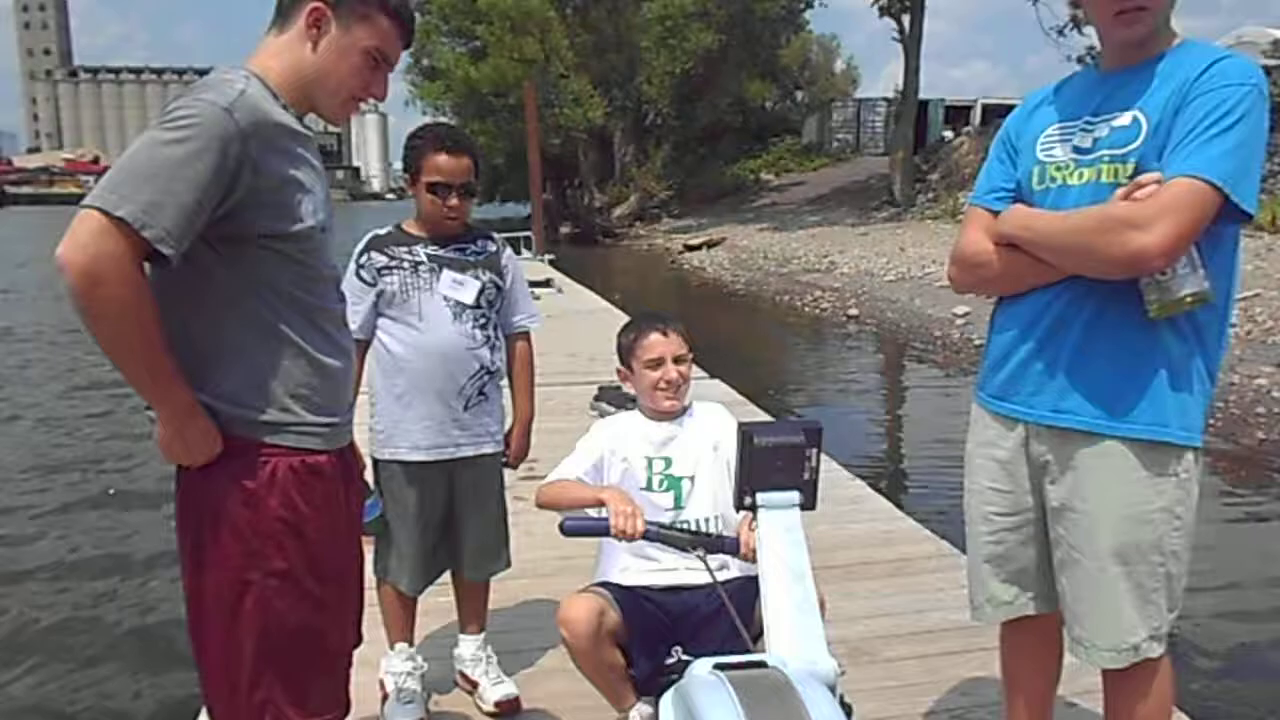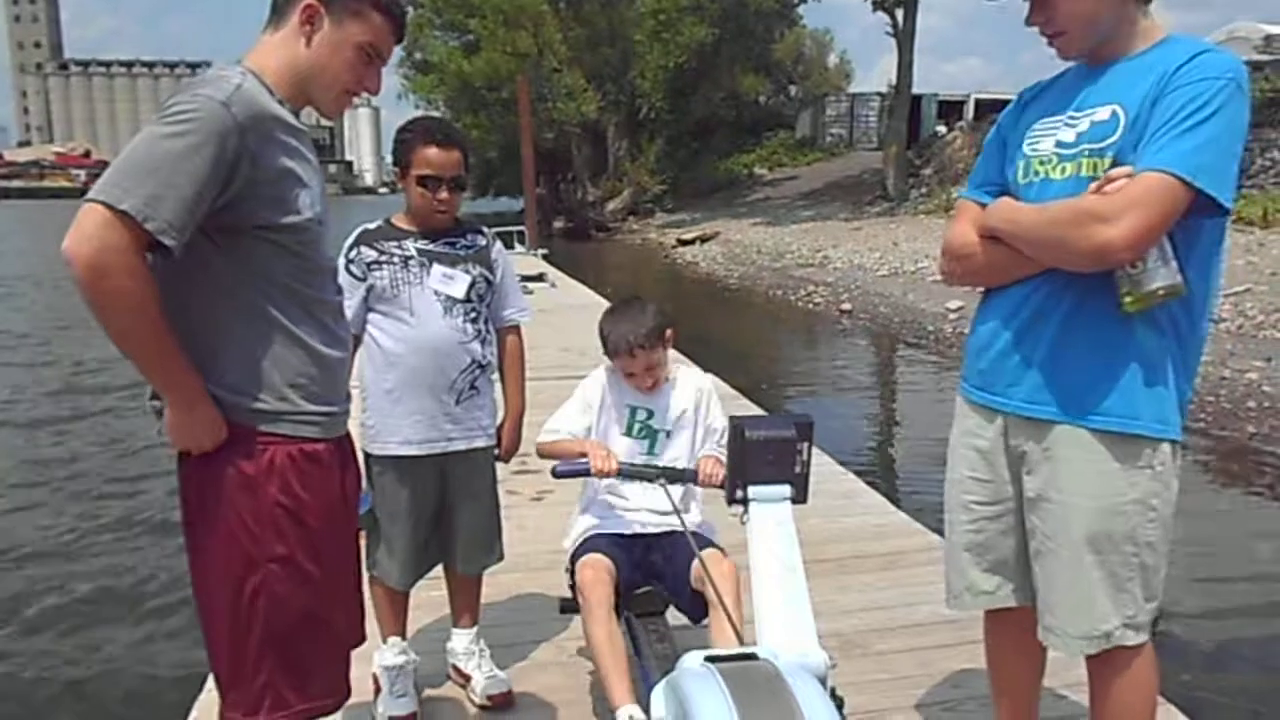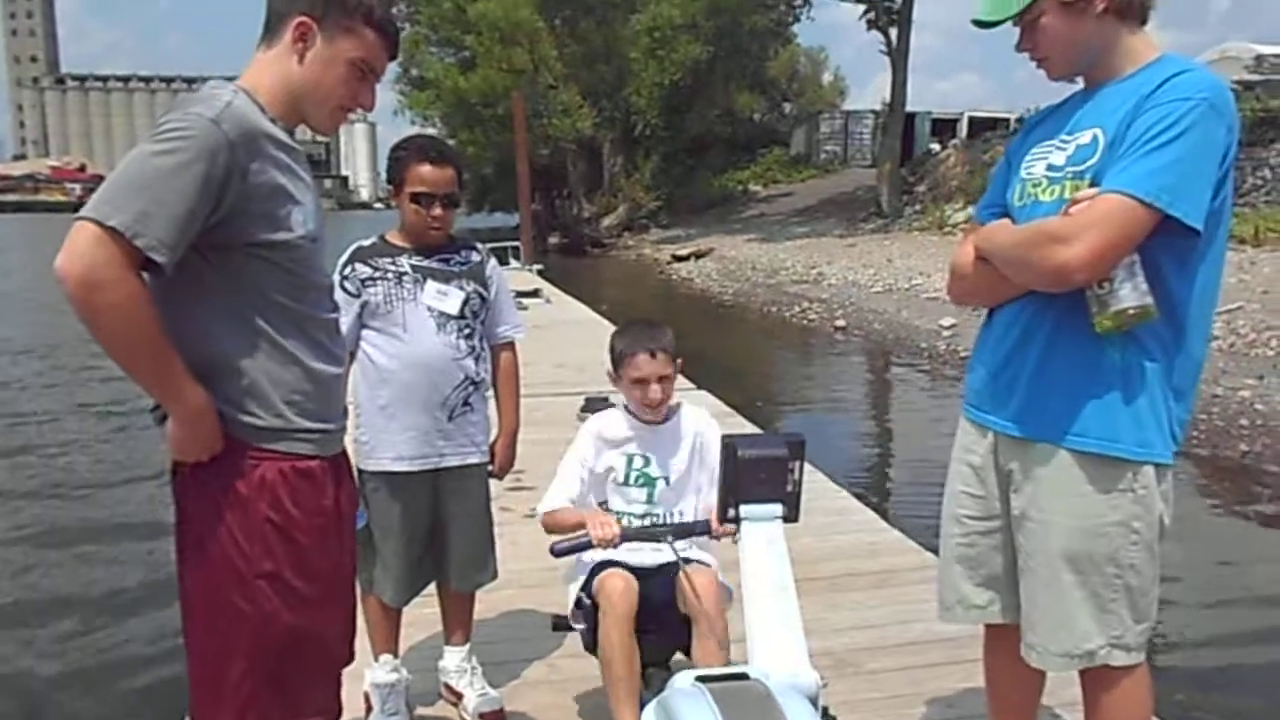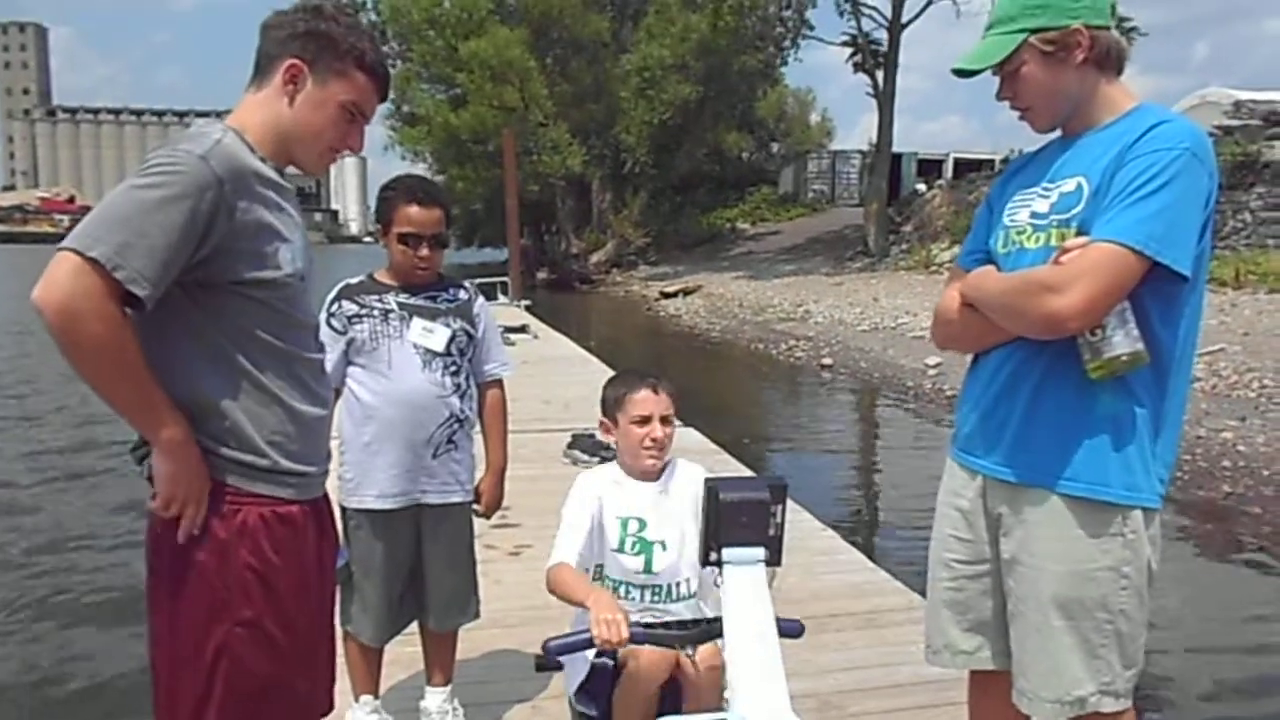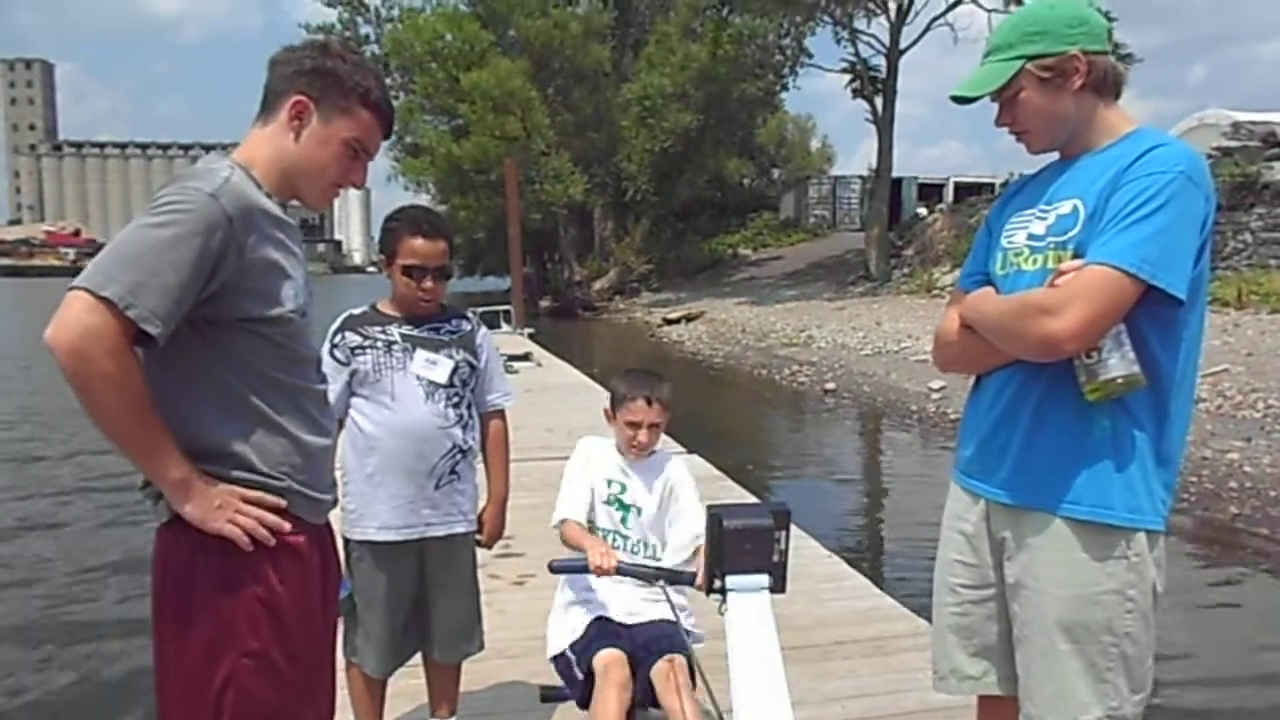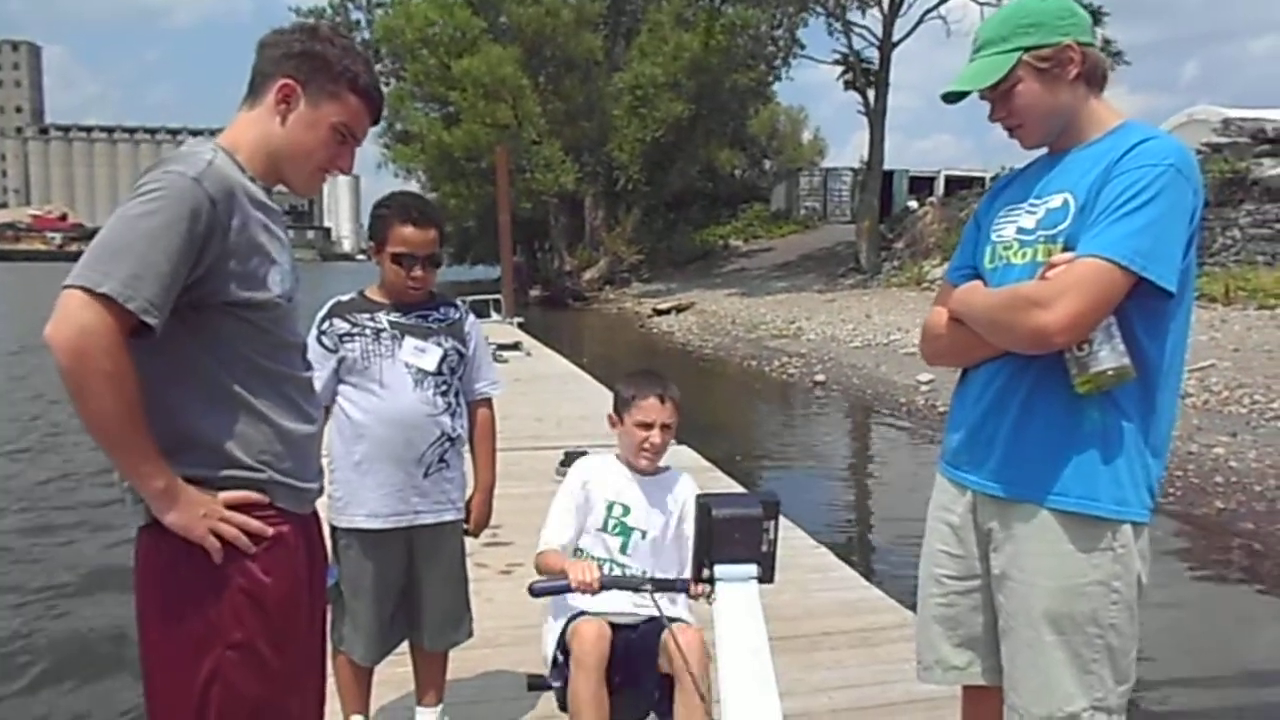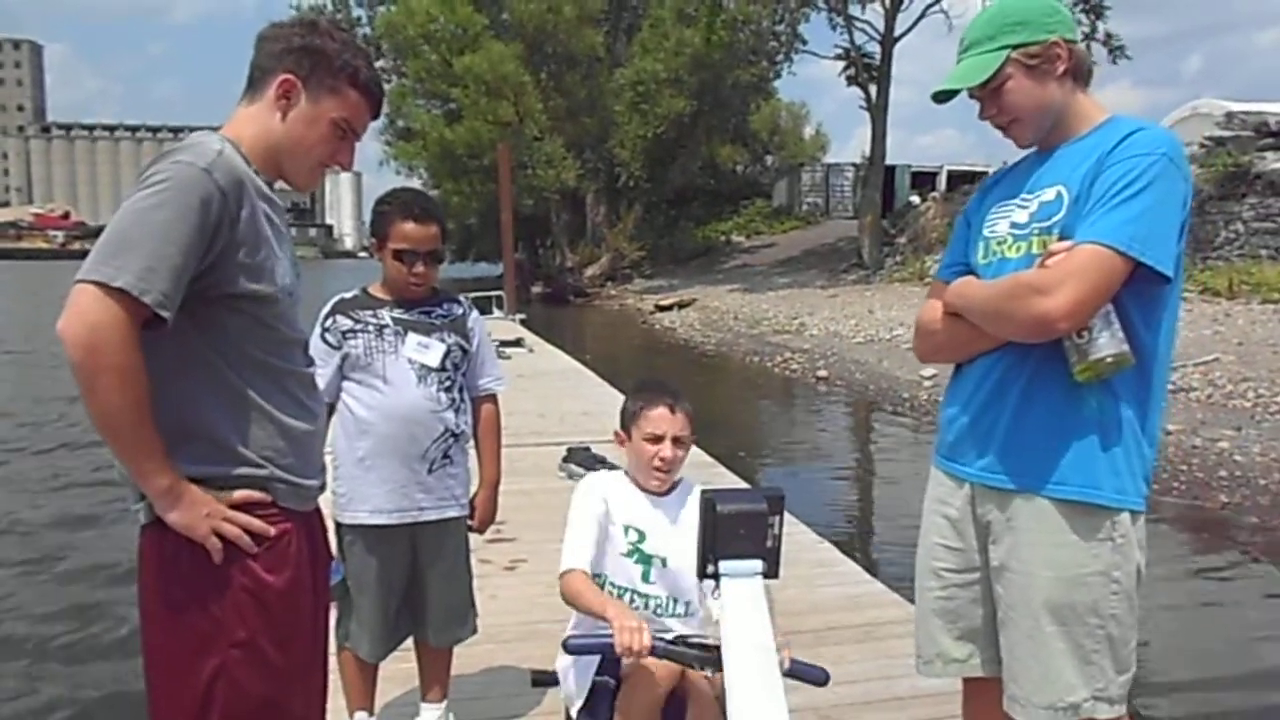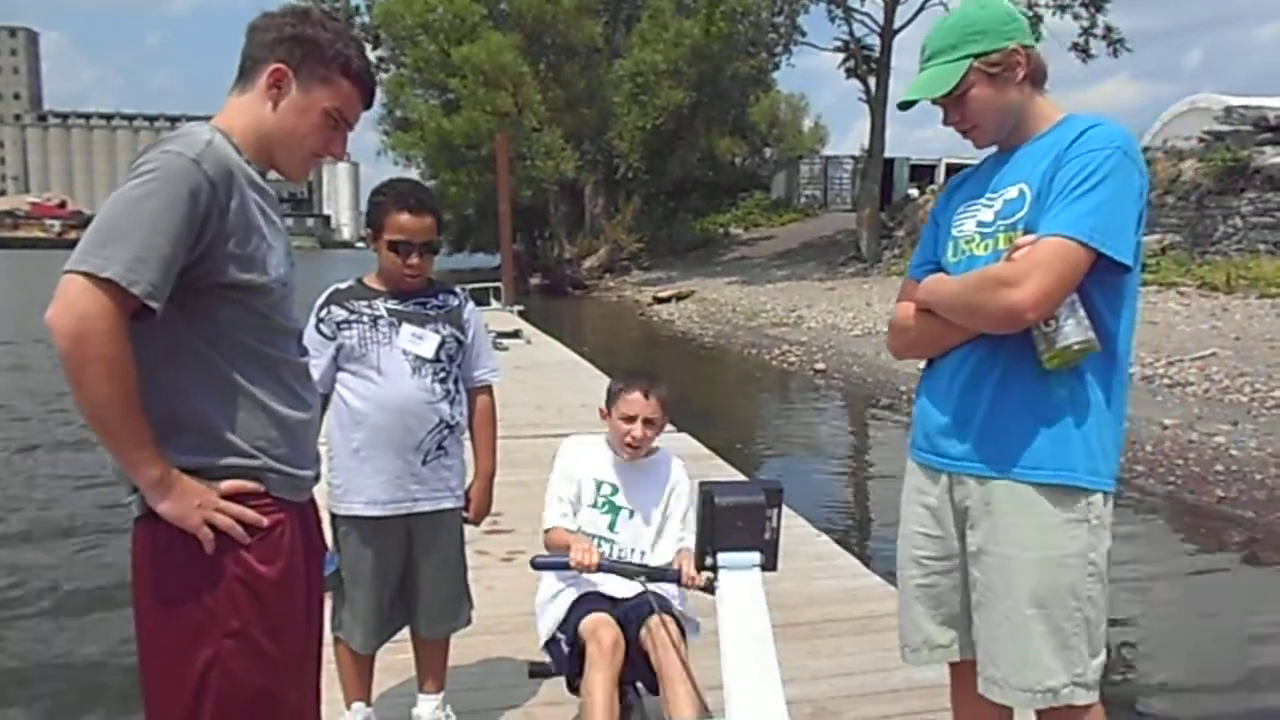
dt=0.5s
person 1, frame 1
left shoulder: (1222, 84)
right shoulder: (1038, 114)
left elbow: (1150, 238)
right elbow: (968, 265)
left wrist: (1023, 224)
right wrist: (1098, 236)
left hip: (1128, 414)
right hip: (1008, 401)
left knee: (1128, 640)
right knee: (1024, 607)
person 1, frame 2
left shoulder: (1200, 78)
right shoulder: (1033, 105)
left elbow: (1116, 231)
right elbow: (958, 255)
left wrist: (1009, 217)
right wrist: (1070, 232)
left hip: (1106, 407)
right hip: (992, 391)
left knee: (1111, 628)
right knee: (1006, 599)
person 1, frame 3
left shoulder: (1186, 99)
right shoulder: (1040, 129)
left elbow: (1075, 253)
right elbow: (964, 278)
left wrist: (1000, 238)
right wrist: (1042, 256)
left hip: (1099, 426)
right hip: (994, 411)
left knee: (1104, 651)
right knee: (1004, 621)
person 1, frame 4
left shoulder: (1166, 148)
right shoulder: (1021, 176)
left elbow: (1068, 301)
right elbow: (949, 325)
left wrist: (982, 284)
right wrist: (1029, 294)
left hip: (1083, 476)
right hip: (980, 458)
person 1, frame 5
left shoulder: (1163, 170)
right shoulder: (1020, 198)
left elbow: (1063, 326)
right elbow: (948, 346)
left wrist: (983, 307)
right wrist: (1031, 317)
left hip: (1087, 499)
right hip: (982, 484)
person 1, frame 6
left shoulder: (1152, 164)
right shoulder: (1008, 192)
left elbow: (1055, 317)
right elbow: (936, 339)
left wrist: (972, 300)
right wrist: (1021, 311)
left hip: (1072, 494)
right hip: (967, 476)
person 1, frame 7
left shoulder: (1142, 154)
right shoulder: (997, 190)
left elbow: (1056, 306)
right elbow: (929, 336)
left wrist: (967, 294)
right wrist: (1019, 304)
left hip: (1070, 482)
right hip: (962, 468)
person 1, frame 8
left shoulder: (1097, 150)
right shoulder: (964, 189)
left elbow: (1023, 296)
right elbow: (904, 333)
left wrist: (937, 290)
right wrist: (986, 296)
left hip: (1042, 466)
right hip: (939, 458)
person 2, frame 1
left shoulder: (286, 134)
right shoulder: (227, 114)
right elbow: (91, 255)
left wrist: (334, 441)
right wrist: (179, 415)
left hip: (313, 460)
right hip: (261, 471)
person 2, frame 2
left shoulder: (280, 129)
right shoulder: (224, 108)
right elbow: (96, 246)
left wrist: (326, 438)
right wrist: (187, 401)
left hip: (310, 447)
right hip: (260, 456)
person 2, frame 3
left shoulder: (278, 147)
right shoulder: (219, 127)
right elbow: (88, 263)
left wrist: (323, 449)
right wrist: (190, 410)
left hip: (307, 465)
right hip: (255, 474)
person 2, frame 4
left shoulder: (264, 186)
right shoulder: (207, 165)
right elbow: (67, 294)
left wrist: (301, 500)
right wrist: (173, 442)
left hip: (289, 508)
right hip: (234, 518)
person 2, frame 5
left shoulder: (267, 219)
right shoulder: (215, 201)
right elbow: (80, 333)
left wrist: (306, 533)
right wrist: (182, 486)
left hip: (292, 537)
right hip: (241, 549)
person 2, frame 6
left shoulder: (252, 203)
right shoulder: (198, 184)
right elbow: (77, 331)
left wrist: (293, 524)
right wrist: (165, 493)
left hip: (281, 528)
right hip: (230, 542)
person 2, frame 7
left shoulder: (254, 195)
right shoulder: (202, 175)
right elbow: (89, 326)
left wrist: (296, 514)
right wrist: (168, 491)
left hip: (282, 526)
right hip: (231, 538)
person 2, frame 8
left shoulder: (247, 185)
right shoulder: (193, 165)
right elbow: (78, 316)
left wrist: (290, 515)
right wrist: (159, 482)
left hip: (276, 516)
right hip: (225, 530)
person 3, frame 1
left shoulder: (494, 255)
right shoulder: (378, 254)
left elbow: (518, 339)
right elbow: (350, 344)
left wrist: (523, 420)
left hip: (478, 437)
right hip: (404, 440)
left knee: (476, 552)
right knee: (400, 557)
left ankle: (473, 653)
right ankle: (402, 666)
person 3, frame 2
left shoulder: (483, 248)
right shoulder: (368, 248)
left elbow: (508, 332)
left wrist: (514, 413)
left hip: (469, 430)
right hip: (395, 433)
left knee: (468, 545)
right knee: (392, 549)
left ankle: (465, 645)
right ankle: (393, 658)
person 3, frame 3
left shoulder: (478, 264)
right shoulder: (361, 265)
left elbow: (502, 349)
left wrist: (508, 431)
left hip: (463, 447)
right hip: (388, 450)
left knee: (461, 562)
right knee: (384, 568)
left ankle: (458, 663)
person 3, frame 4
left shoulder: (466, 303)
right shoulder: (348, 302)
left elbow: (490, 387)
left wrist: (496, 469)
left hip: (446, 484)
right hip: (372, 487)
left knee: (443, 602)
right knee: (366, 607)
person 3, frame 5
left shoulder: (469, 335)
right shoulder: (352, 333)
left elbow: (492, 418)
left wrist: (498, 499)
left hip: (450, 515)
right hip: (375, 518)
left knee: (447, 634)
right knee: (369, 639)
person 3, frame 6
left shoulder: (457, 322)
right shoulder: (339, 320)
left elbow: (480, 406)
left wrist: (484, 488)
left hip: (438, 503)
right hip: (362, 506)
left knee: (434, 620)
right knee: (356, 625)
person 3, frame 7
left shoulder: (460, 318)
right shoulder: (343, 317)
left elbow: (484, 403)
left wrist: (489, 484)
left hip: (442, 499)
right hip: (366, 502)
left knee: (438, 617)
right knee: (361, 621)
person 3, frame 8
left shoulder: (456, 308)
right shoulder: (338, 308)
left elbow: (479, 393)
left wrist: (484, 476)
left hip: (438, 490)
right hip: (361, 493)
left knee: (435, 607)
right knee: (357, 612)
person 4, frame 1
left shoulder: (717, 422)
right shoulder: (613, 433)
right elbow: (546, 494)
left wrist: (752, 520)
right wrist: (608, 494)
left hip: (716, 586)
right hip: (637, 589)
right knee: (576, 617)
person 4, frame 2
left shoulder: (697, 386)
right shoulder: (601, 385)
left elbow: (716, 448)
right elbow: (545, 444)
left wrist: (713, 462)
right wrist: (589, 446)
left hip: (677, 526)
right hip: (610, 525)
left knee: (723, 573)
right knee: (591, 579)
person 4, frame 3
left shoulder: (699, 425)
right shoulder: (600, 431)
right elbow: (551, 516)
right wrist: (590, 517)
left hip: (681, 558)
right hip: (613, 563)
left knee: (705, 587)
right knee: (622, 593)
person 4, frame 4
left shoulder: (694, 483)
right shoulder: (594, 488)
right elbow: (557, 574)
right wrist: (597, 598)
right hip: (612, 640)
left knee: (707, 662)
right knee: (653, 656)
person 4, frame 5
left shoulder: (673, 470)
right shoulder: (591, 453)
left elbow: (699, 543)
right elbow: (567, 526)
left wrist: (708, 563)
right wrist: (592, 545)
left hip: (657, 607)
right hip: (594, 604)
left knee: (675, 679)
right knee: (613, 671)
person 4, frame 6
left shoulder: (682, 488)
right shoulder: (589, 473)
left elbow: (696, 564)
right elbow: (545, 557)
right wrist: (572, 564)
left hip: (656, 617)
right hip: (586, 611)
left knee: (689, 643)
right knee: (591, 636)
person 4, frame 7
left shoulder: (701, 505)
right shoulder: (599, 490)
right elbow: (571, 581)
right wrist: (615, 612)
right hip: (605, 653)
left knee: (706, 678)
right knee: (656, 665)
person 4, frame 8
left shoulder: (672, 472)
right shoulder: (577, 453)
left elbow: (680, 544)
right elbow: (552, 535)
left wrist: (686, 560)
right wrist: (575, 541)
left hip: (646, 591)
right hip: (580, 589)
left knee: (667, 634)
right knee: (605, 638)
